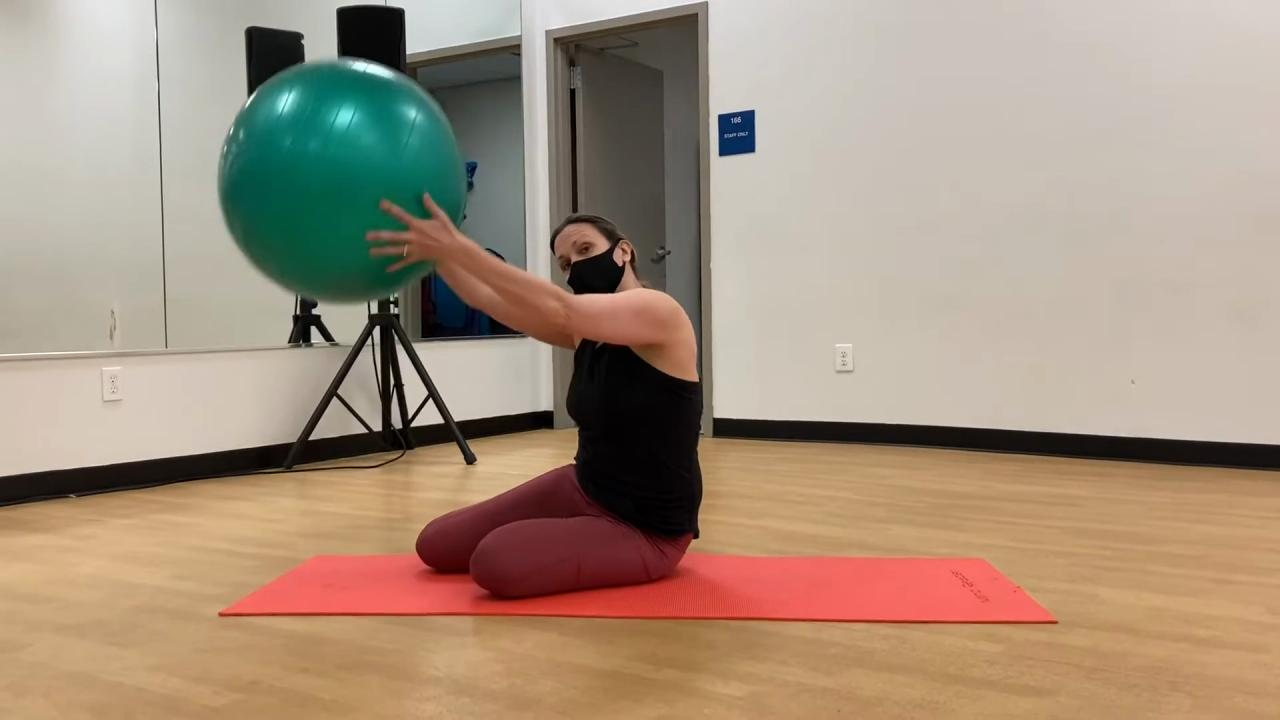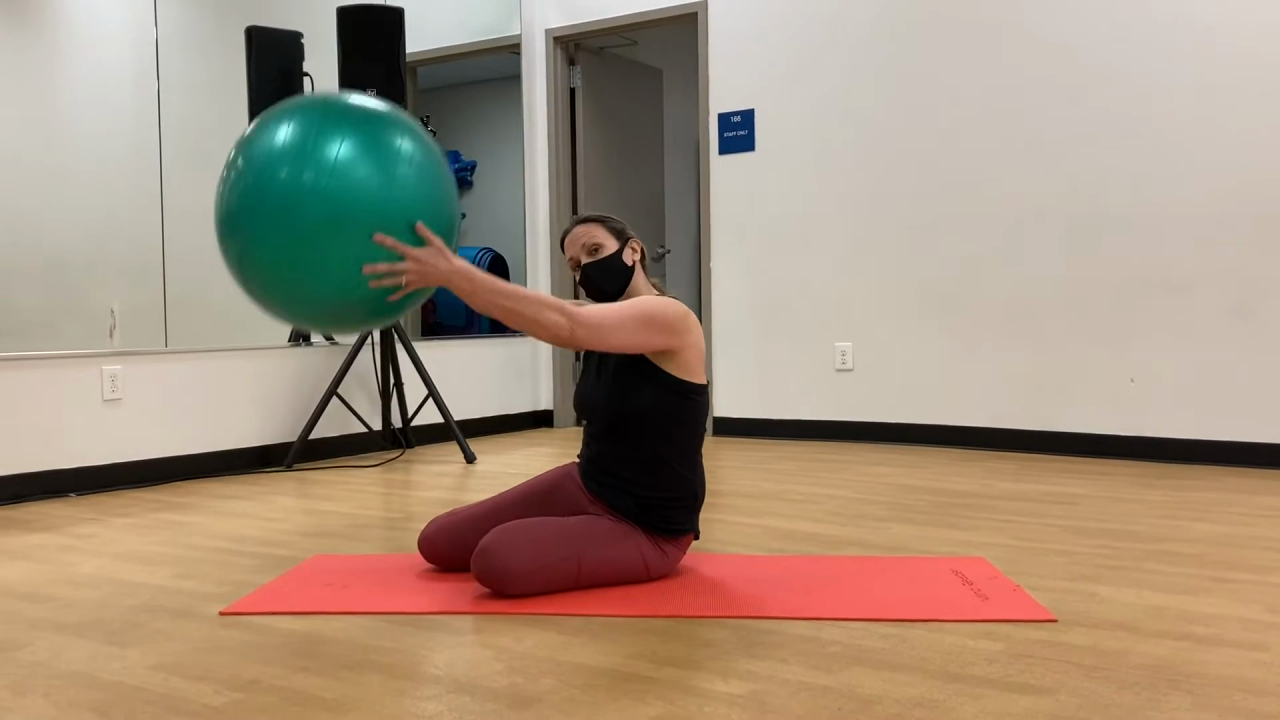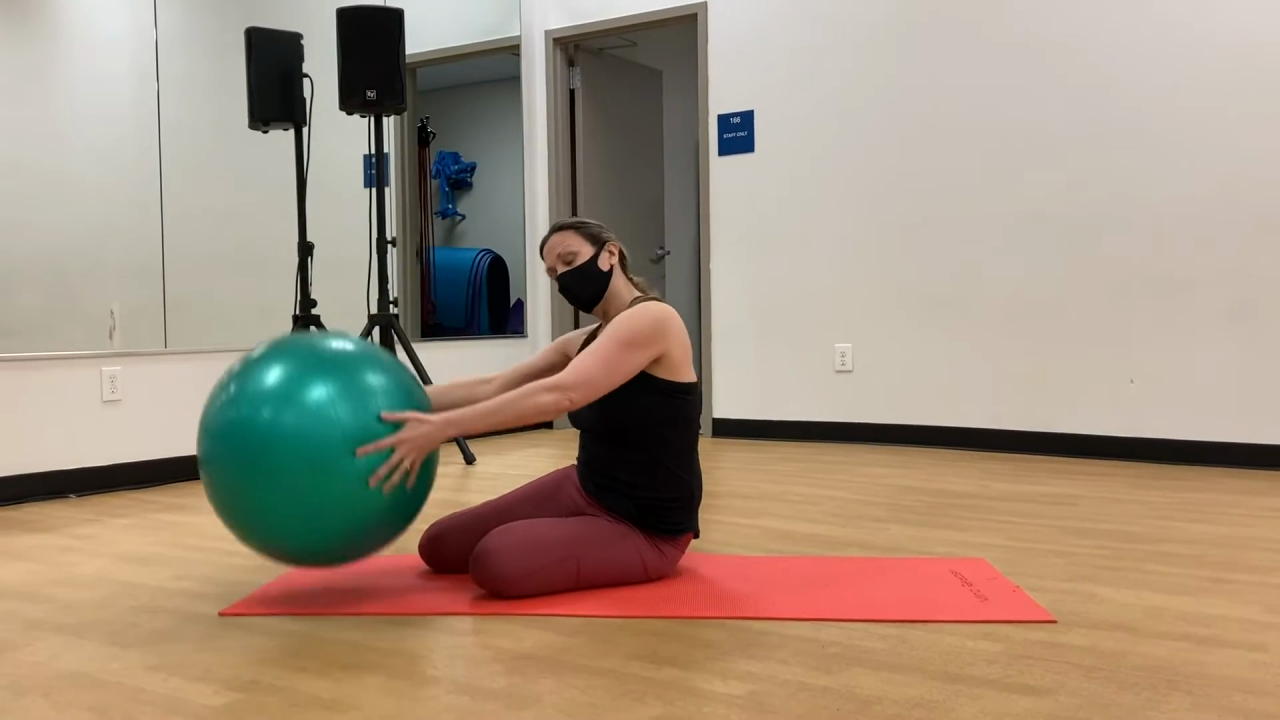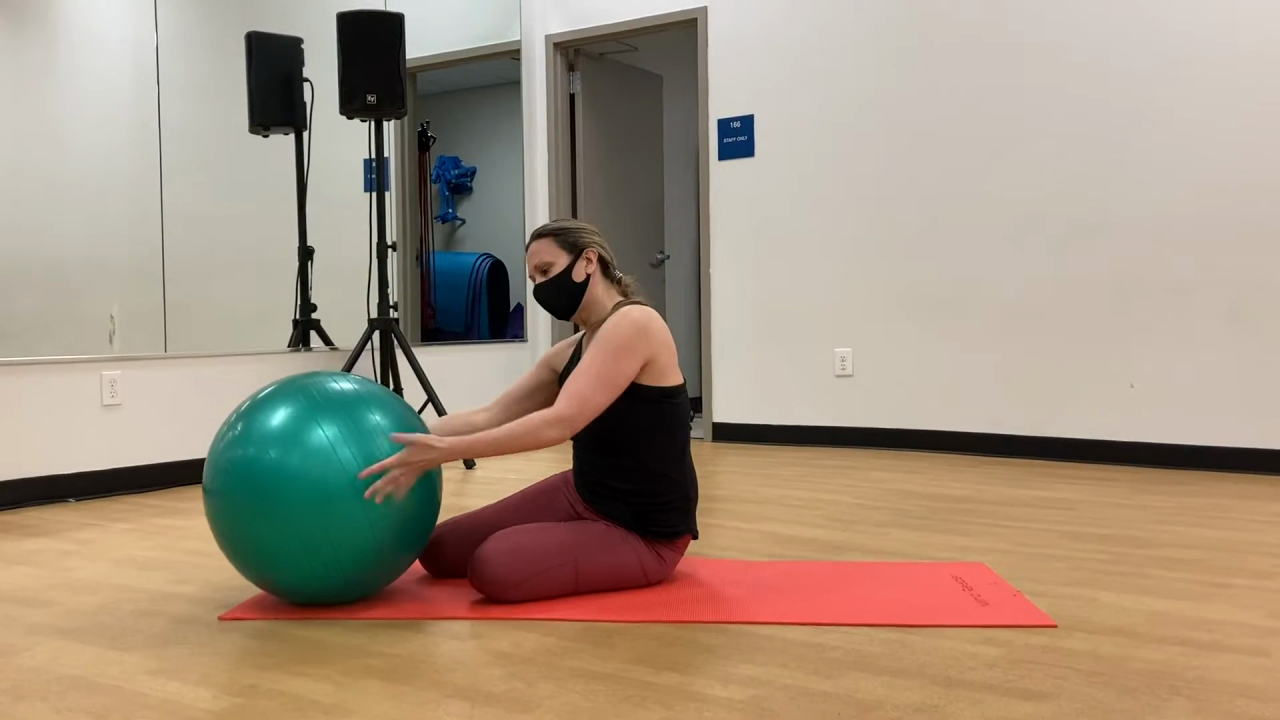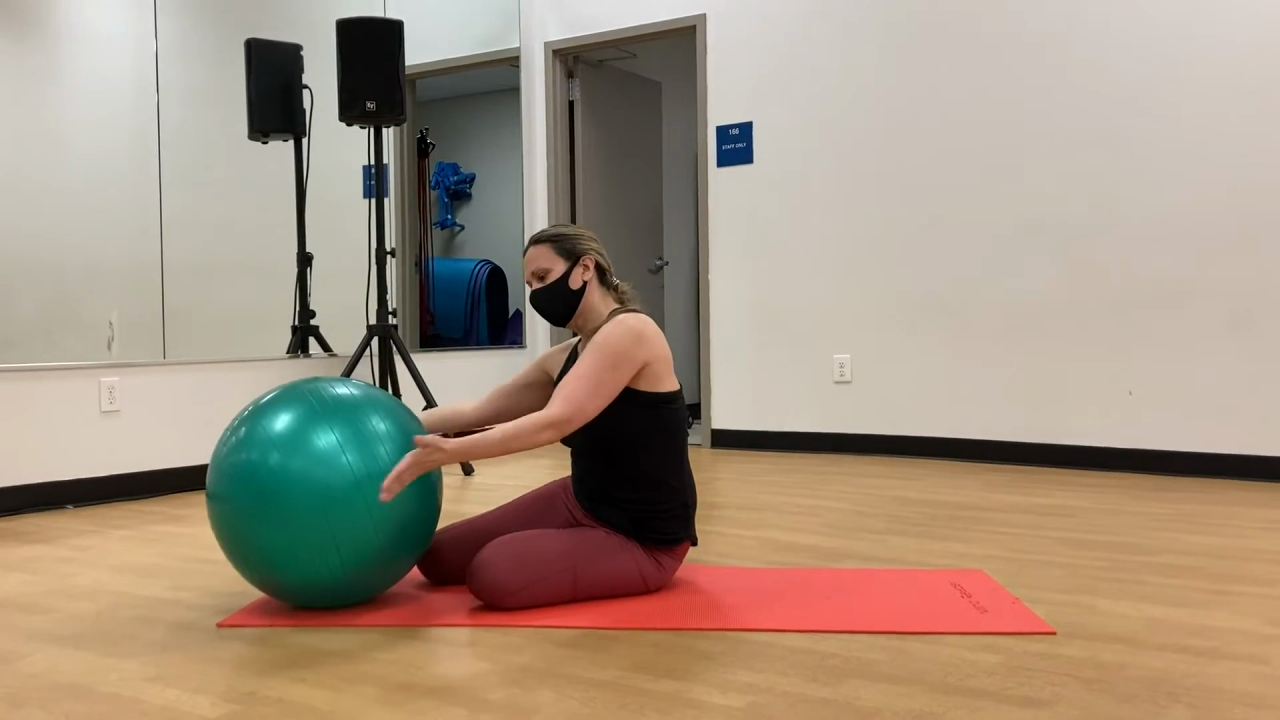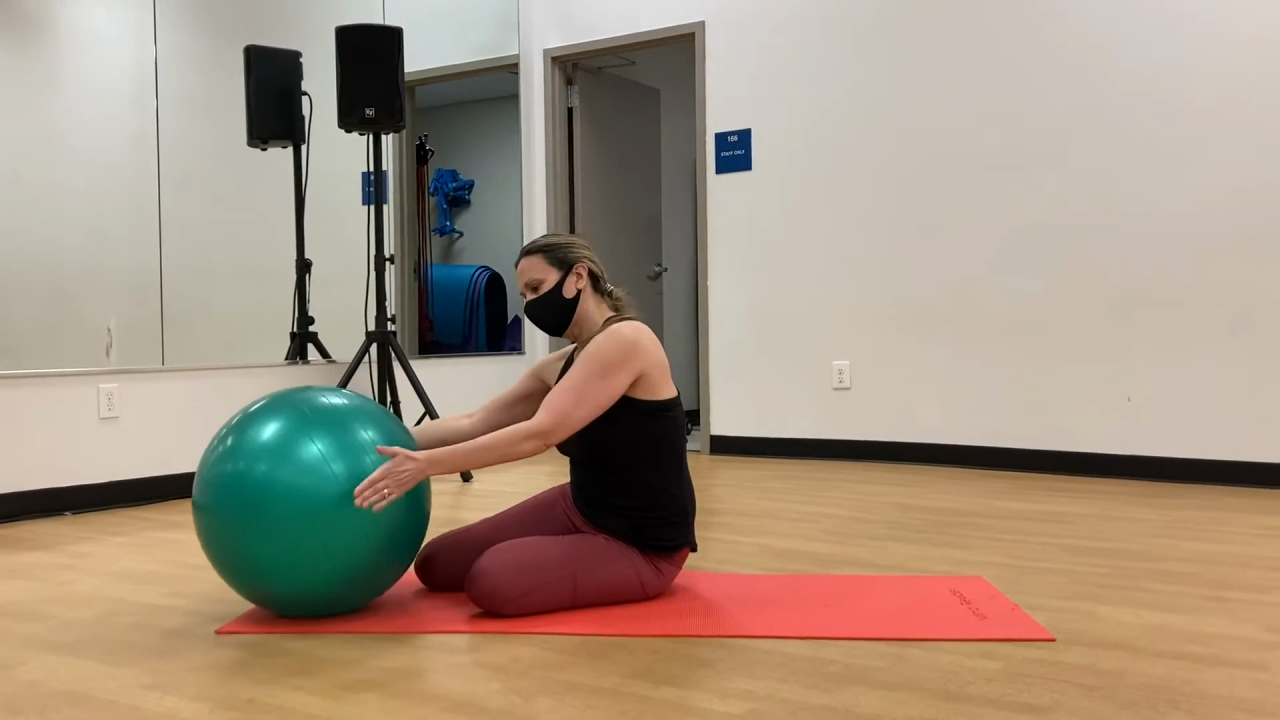
dt=0.4s
person 1, frame 1
left shoulder: (659, 312)
right shoulder: (588, 328)
left elbow: (562, 309)
right elbow: (490, 299)
left wrist: (460, 250)
right wrist: (433, 250)
left hip: (645, 528)
right hip: (583, 489)
left knee: (496, 564)
right knee: (436, 546)
right ankle: (578, 536)
person 1, frame 2
left shoulder: (670, 318)
right shoulder: (596, 331)
left elbow: (566, 321)
right elbow: (501, 304)
left wrist: (452, 271)
left hip: (647, 528)
right hip: (586, 489)
left knee: (497, 561)
right knee: (438, 544)
left ankle: (634, 560)
right ankle: (578, 538)
person 1, frame 3
left shoulder: (653, 319)
right shoulder: (584, 342)
left elbow: (560, 395)
right elbow: (496, 388)
left wrist: (442, 426)
left hip: (646, 530)
left knee: (495, 563)
right knee: (440, 547)
left ankle: (629, 562)
person 1, frame 4
left shoulder: (633, 324)
right shoulder: (569, 353)
left elbow: (560, 422)
right elbow: (490, 417)
left wrist: (445, 450)
right wrist: (402, 434)
left hip: (643, 533)
left knee: (493, 568)
right knee: (439, 553)
person 1, frame 5
left shoulder: (629, 331)
right shoulder: (563, 357)
left elbow: (554, 421)
right elbow: (479, 411)
left wrist: (449, 451)
left hip: (642, 541)
left knee: (493, 575)
right knee: (440, 559)
person 1, frame 6
left shoulder: (625, 340)
right shoulder: (562, 365)
left elbow: (541, 433)
right elbow: (475, 423)
left wrist: (426, 464)
right wrist: (397, 442)
left hip: (641, 547)
left knee: (491, 582)
right knee: (437, 566)
